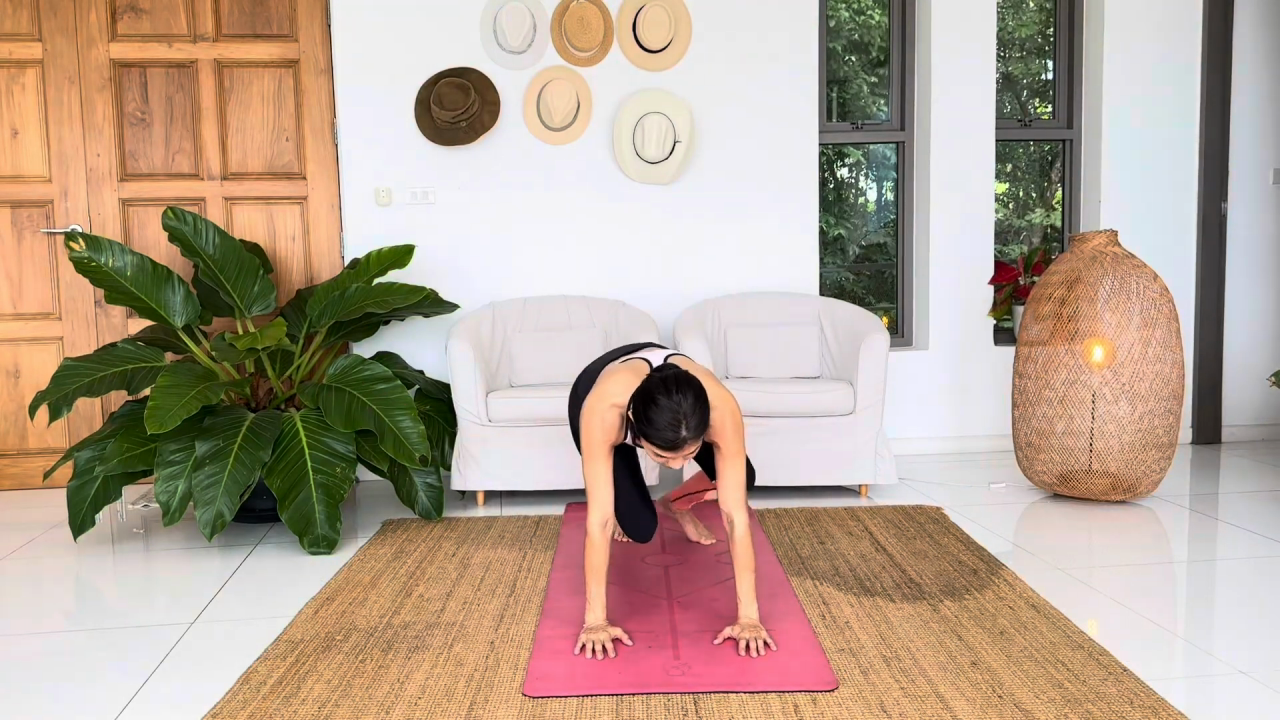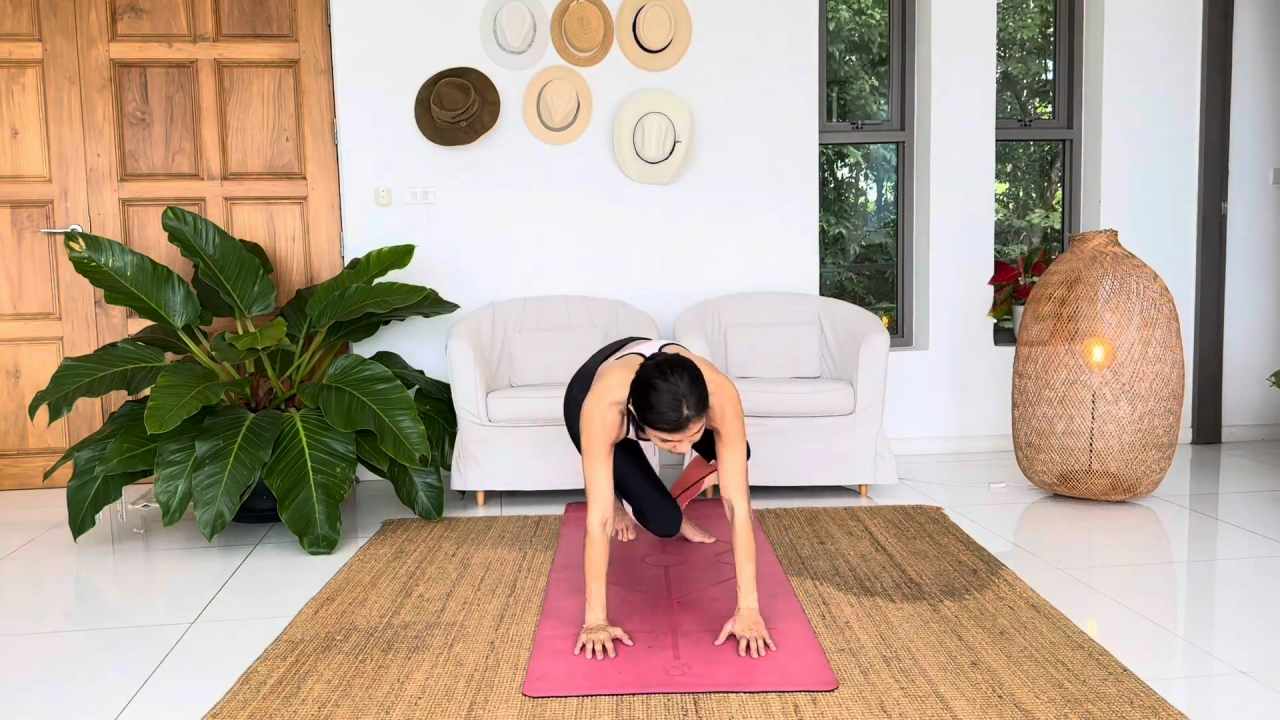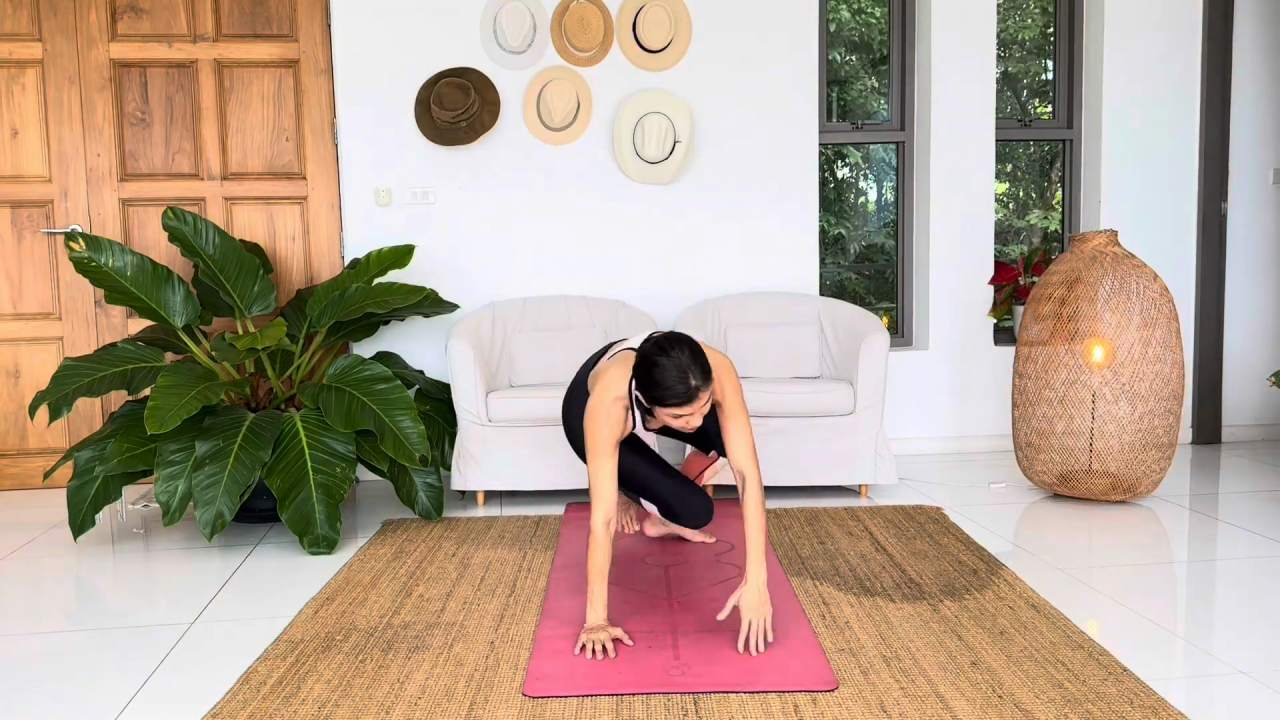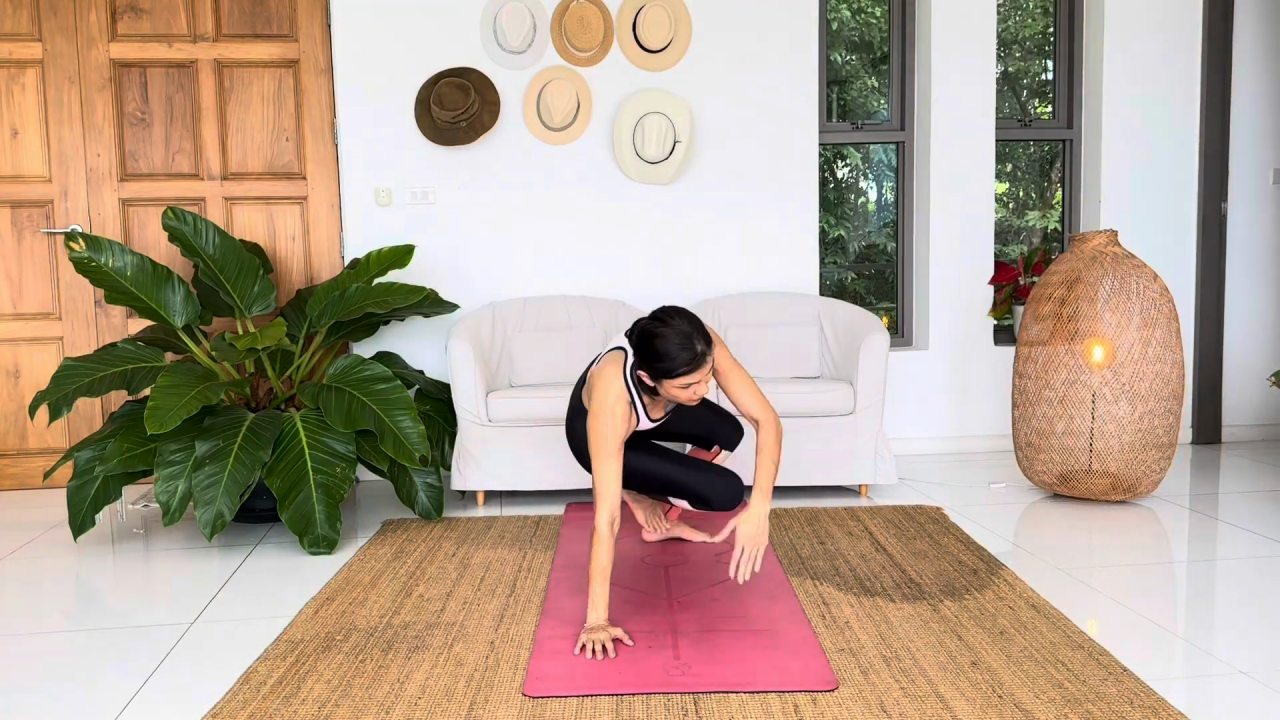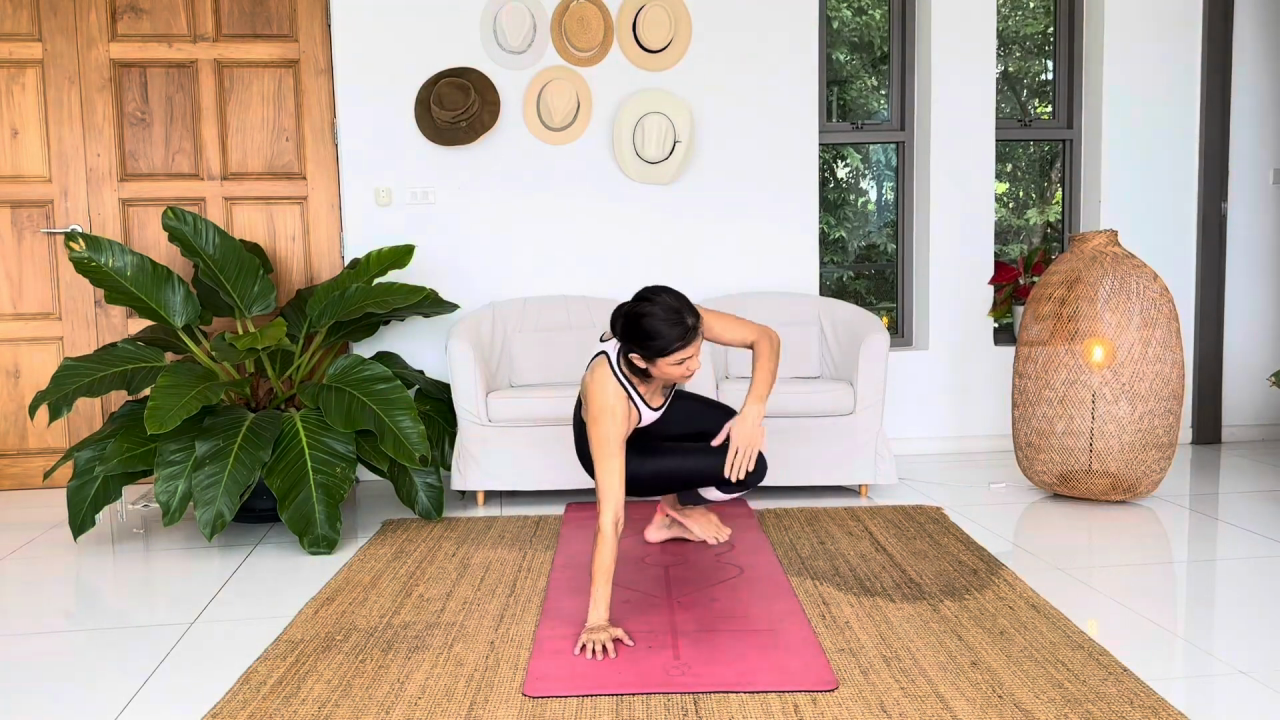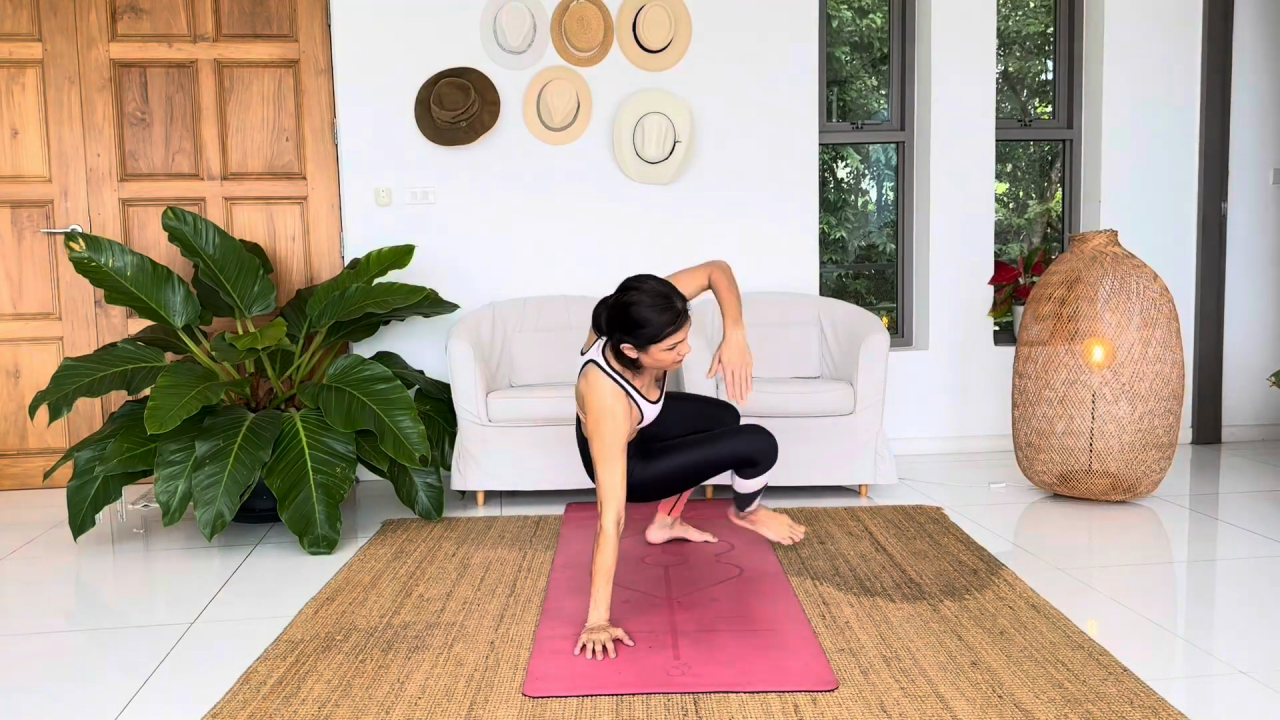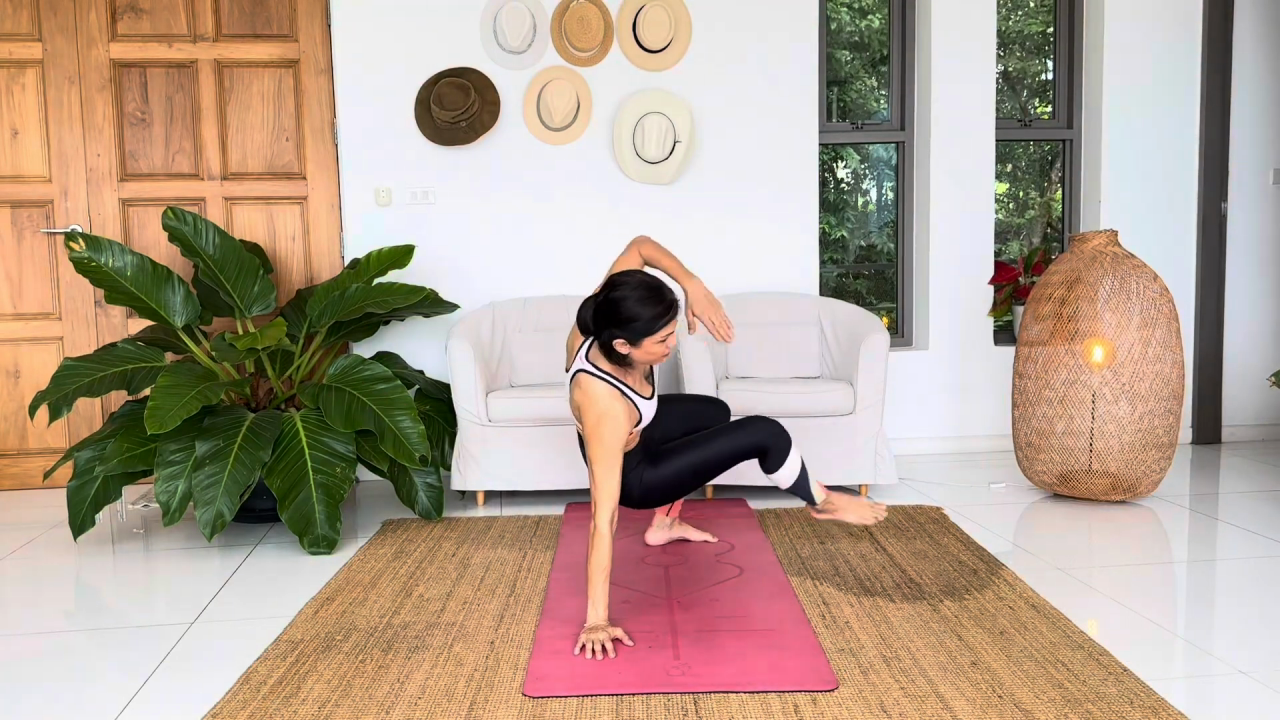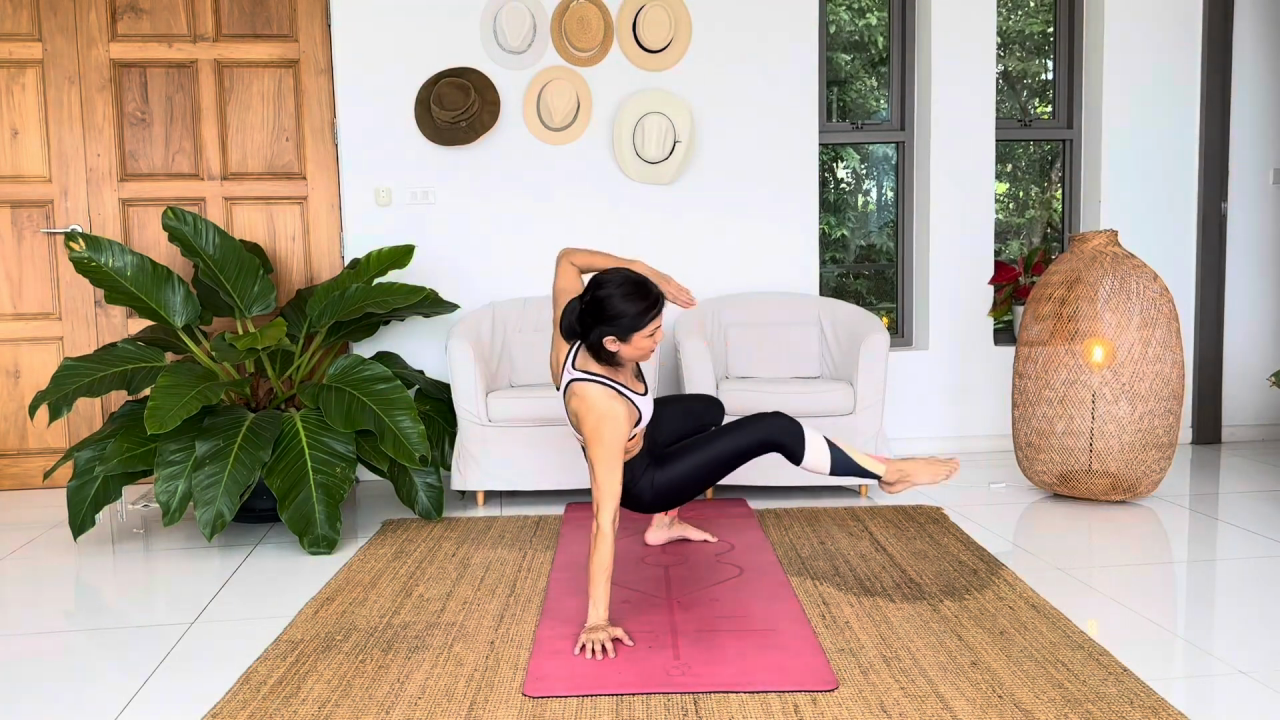
dt=0.1s
person 1, frame 1
left shoulder: (720, 407)
right shoulder: (604, 408)
left elbow: (736, 516)
right elbow: (599, 519)
left wrist: (748, 616)
right wrist: (595, 619)
left knee: (742, 478)
right knee: (640, 527)
left ankle: (677, 503)
person 1, frame 2
left shoulder: (716, 391)
right shoulder: (605, 406)
left elbow: (737, 502)
right elbow: (598, 520)
left wrist: (748, 607)
right wrist: (595, 619)
right hip: (589, 404)
right knee: (666, 521)
left ankle: (672, 506)
right ankle: (622, 494)
person 1, frame 3
left shoulder: (714, 371)
right shoulder: (608, 404)
left elbow: (748, 474)
right elbow: (602, 519)
left wrist: (756, 583)
right wrist: (596, 619)
right hip: (584, 407)
right knee: (697, 510)
left ankle: (661, 517)
right ankle: (625, 489)
person 1, frame 4
left shoulder: (696, 347)
right shoulder: (611, 401)
left elbow: (768, 422)
right elbow: (607, 520)
left wrist: (759, 509)
right wrist: (597, 620)
right knee: (719, 489)
left ankle: (662, 520)
right ankle: (644, 495)
person 1, frame 5
left shoulder: (683, 330)
right shoulder: (610, 400)
left elbow: (766, 338)
right elbow: (611, 519)
left wrist: (750, 414)
right wrist: (597, 619)
right hip: (619, 446)
left knee: (730, 427)
right knee: (744, 470)
left ankle: (664, 521)
right ankle: (681, 505)
person 1, frame 6
left shoulder: (621, 326)
right shoulder: (601, 397)
left elbow: (719, 271)
right elbow: (611, 520)
left wrist: (735, 335)
right wrist: (597, 621)
left hip: (642, 429)
right hip: (622, 465)
left knee: (724, 417)
right knee: (758, 447)
left ankle: (665, 523)
right ankle: (746, 510)
person 1, frame 7
left shoulder: (603, 318)
right shoulder: (604, 407)
left elbow: (640, 245)
right elbow: (604, 519)
left wrist: (693, 287)
right wrist: (596, 619)
left hip: (644, 437)
right hip: (629, 473)
left knee: (715, 413)
right knee: (769, 436)
left ankle: (664, 525)
right ankle: (821, 500)
person 1, frame 8
left shoulder: (574, 336)
right shoulder: (604, 409)
left elbow: (569, 258)
right elbow: (604, 520)
left wrist: (652, 276)
right wrist: (598, 620)
left hip: (644, 439)
right hip: (643, 479)
left knee: (708, 409)
right knee: (780, 431)
left ankle: (665, 524)
right ankle: (886, 471)
